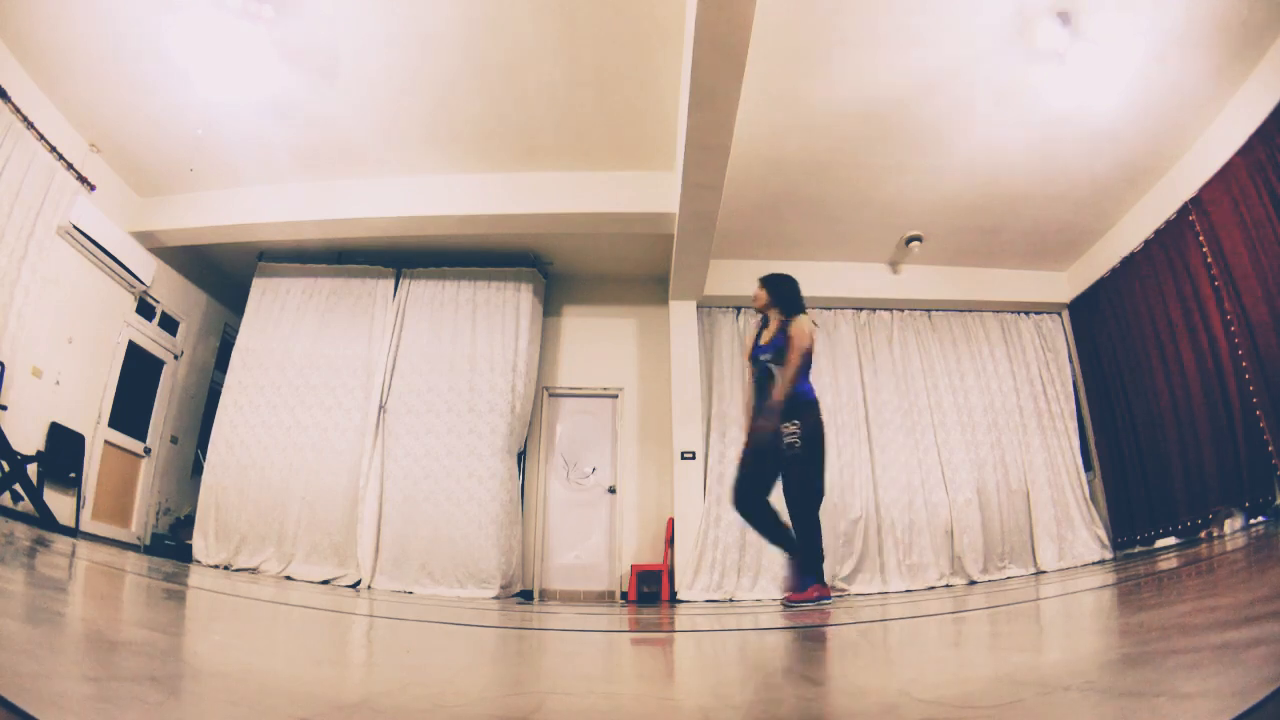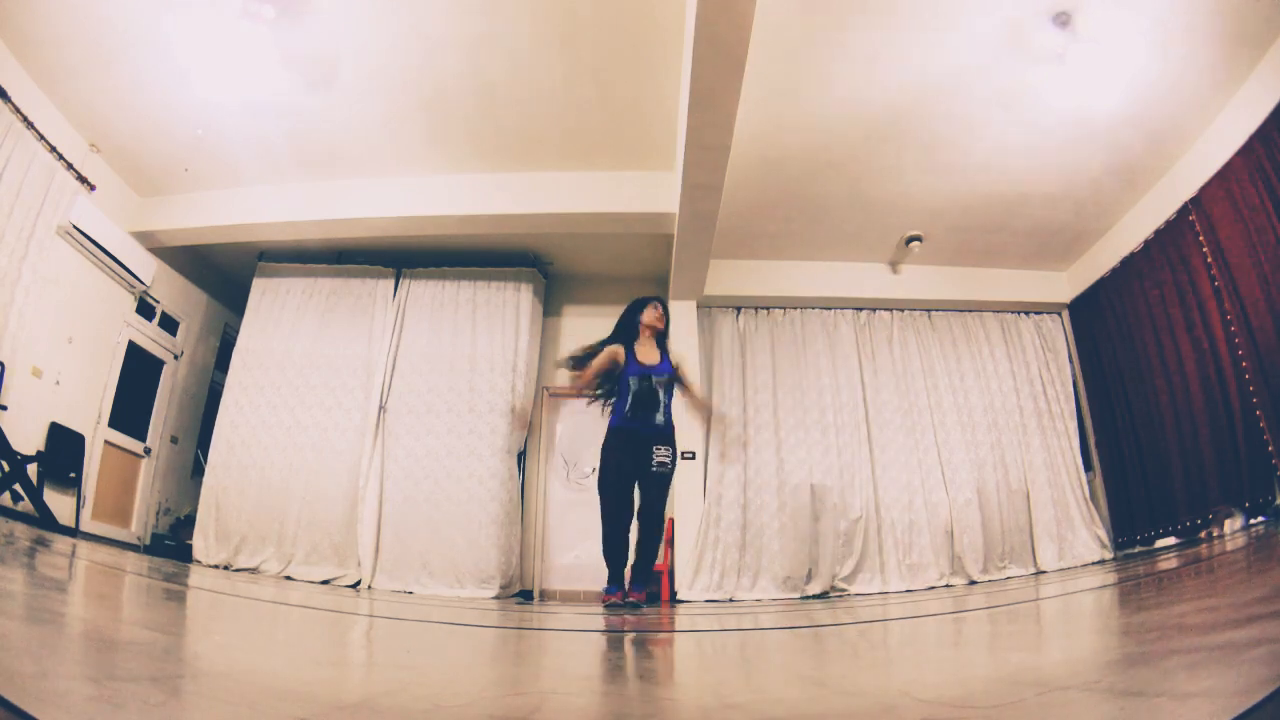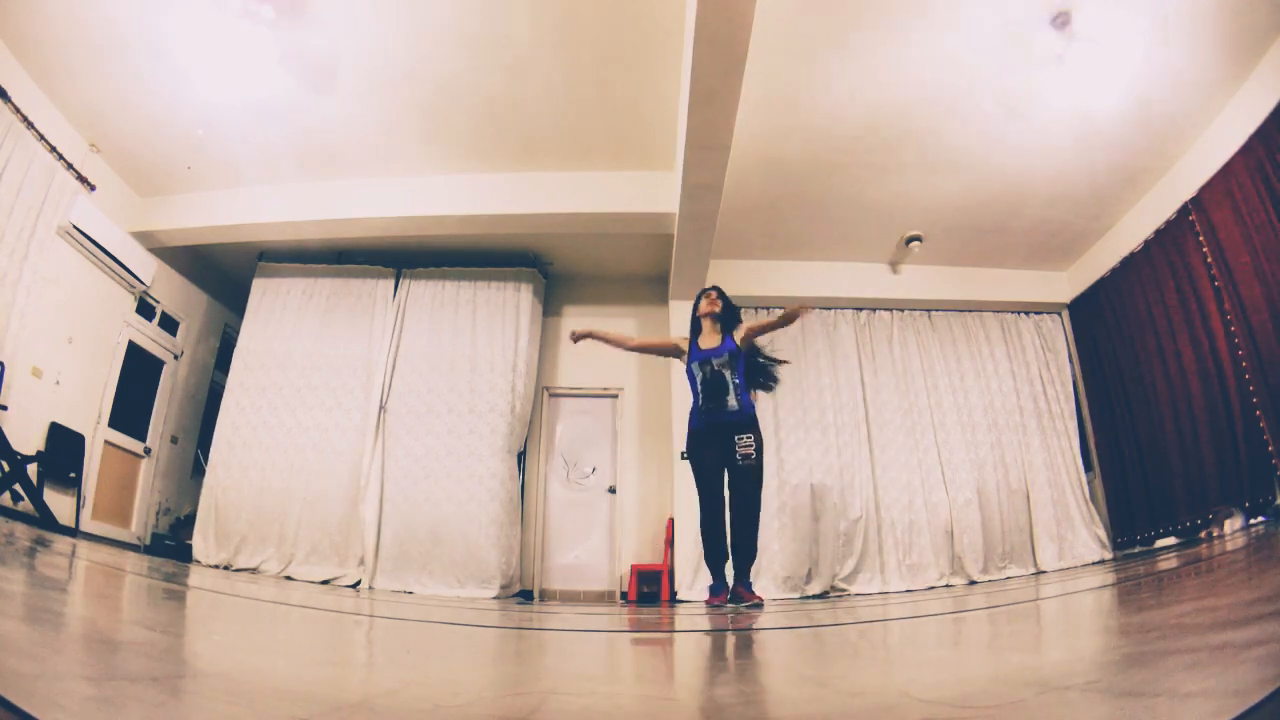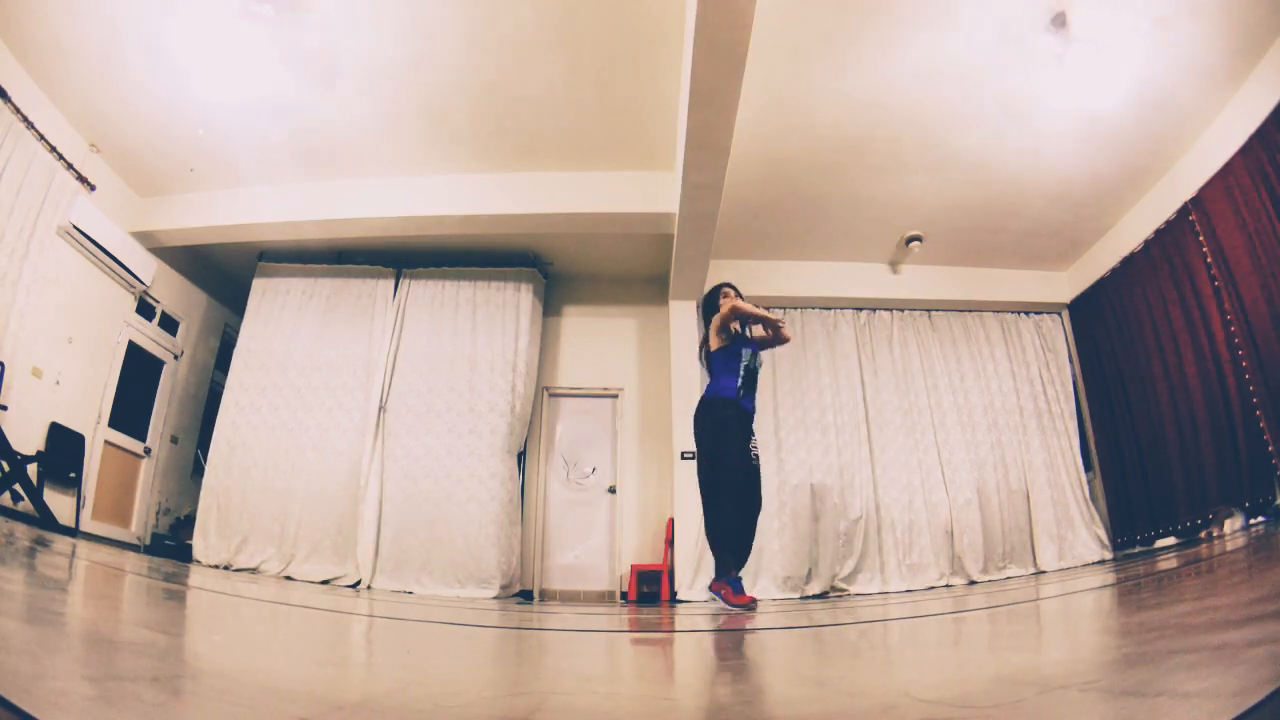
dt=1s
person 1, frame 1
left shoulder: (799, 323)
right shoulder: (758, 337)
left elbow: (792, 368)
left wrist: (774, 411)
right wrist: (752, 424)
left hip: (800, 416)
right hip: (766, 421)
left knee: (802, 499)
right knee: (746, 498)
left ankle: (815, 581)
right ankle: (799, 555)
person 1, frame 2
left shoulder: (668, 357)
right shoulder: (618, 351)
left elbow: (691, 395)
right elbow: (581, 380)
left hip: (660, 440)
right hip: (622, 441)
left knee: (652, 512)
right knee: (615, 513)
left ankle: (640, 583)
right ankle: (616, 583)
person 1, frame 3
left shoulder: (739, 334)
right shoulder: (684, 346)
left elbow: (775, 323)
right elbow: (634, 344)
left wrist: (791, 314)
right wrist: (594, 335)
left hip: (741, 428)
right hip: (703, 432)
left knee: (747, 504)
right knee: (711, 506)
left ankle: (742, 582)
right ankle: (719, 583)
person 1, frame 4
left shoulder: (745, 336)
right shoulder: (719, 326)
left elbow: (781, 336)
right elbow: (734, 309)
left wrist: (766, 323)
right wrist: (768, 317)
left hip: (739, 419)
right hip: (718, 411)
left knee: (748, 500)
right knee: (724, 492)
left ankle: (725, 578)
right ankle: (725, 577)
